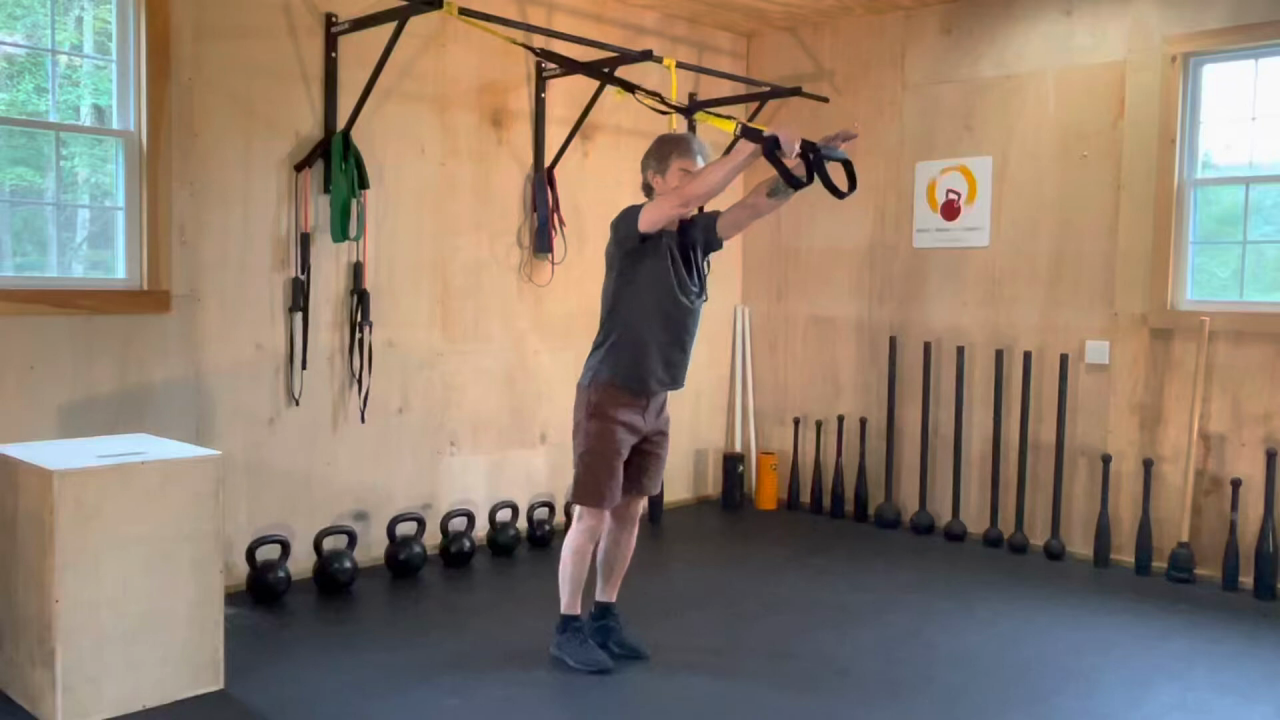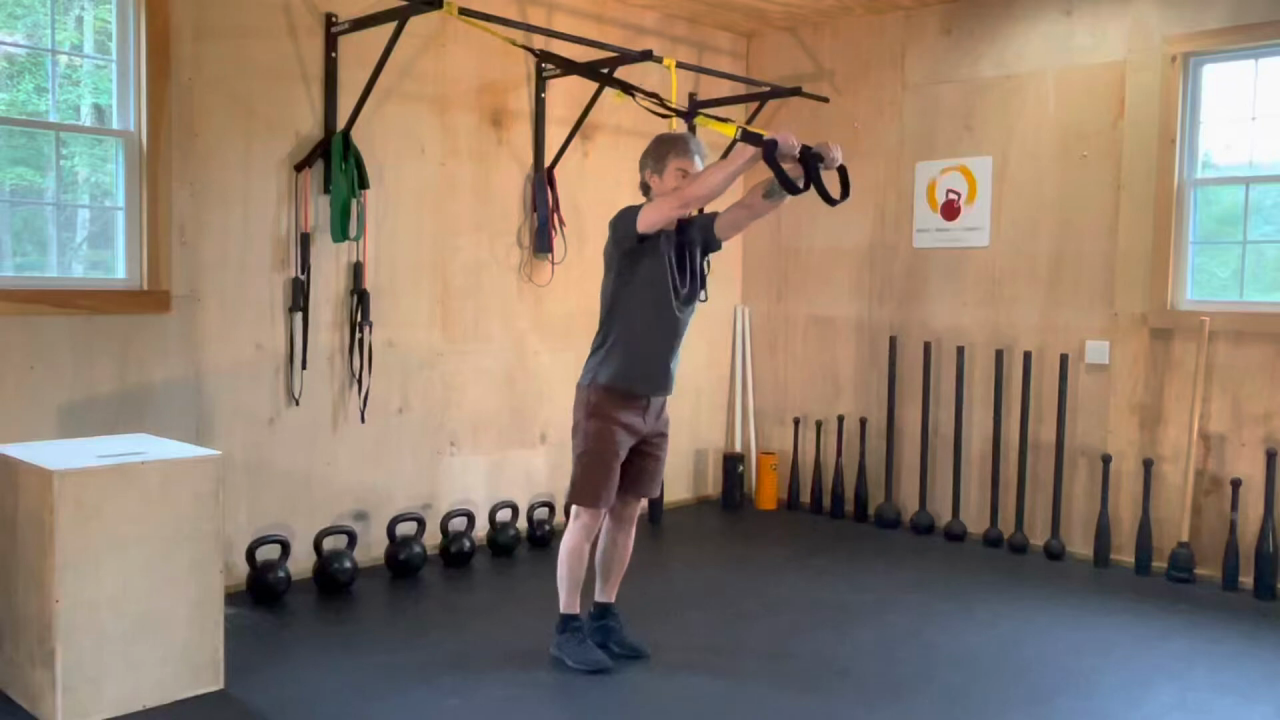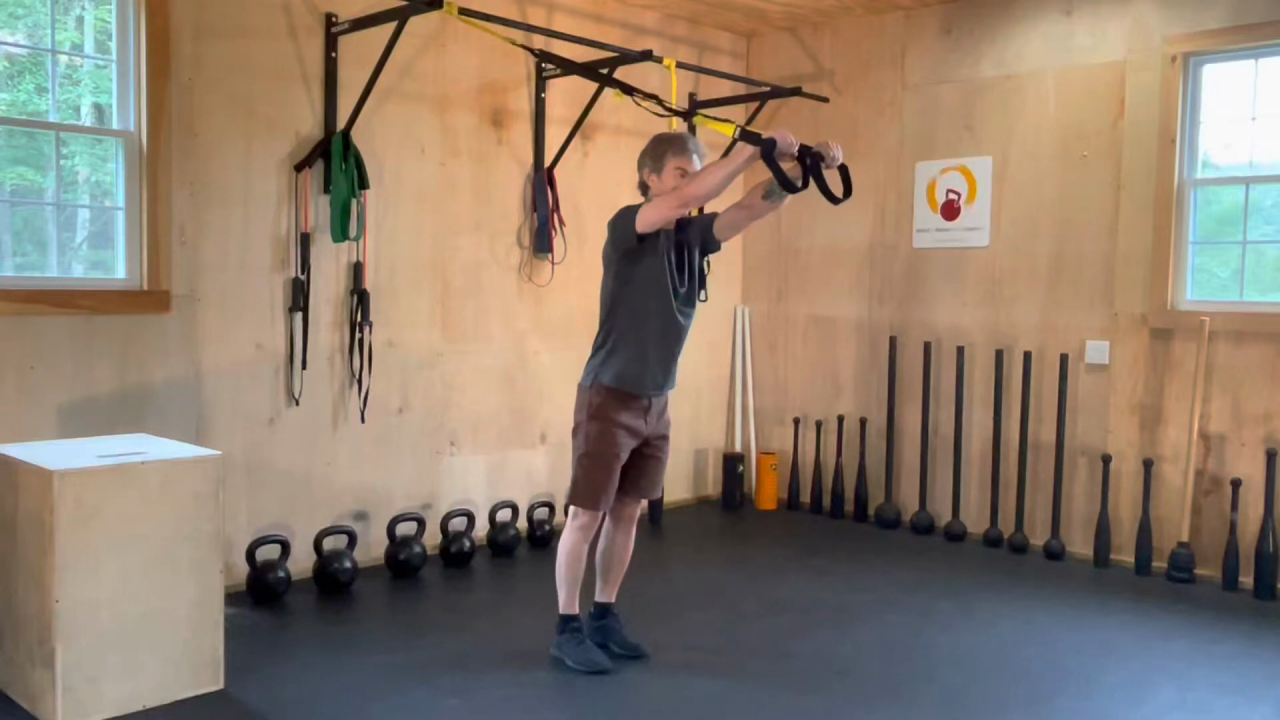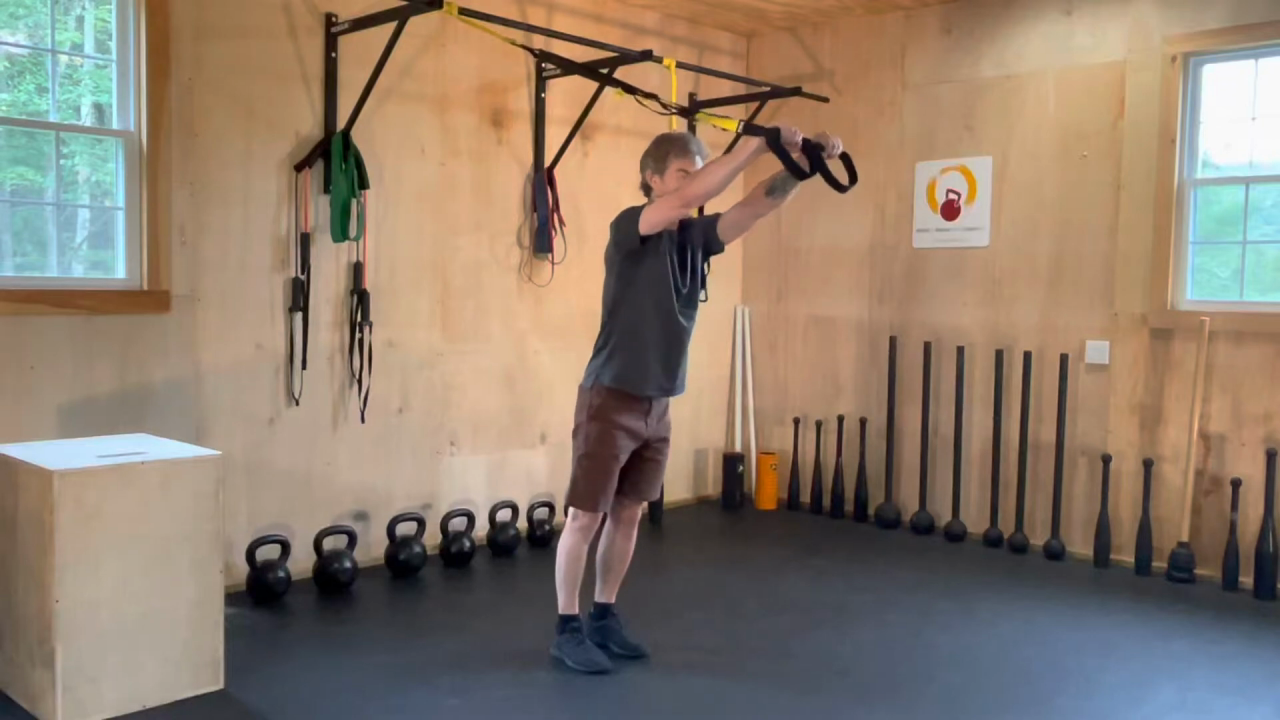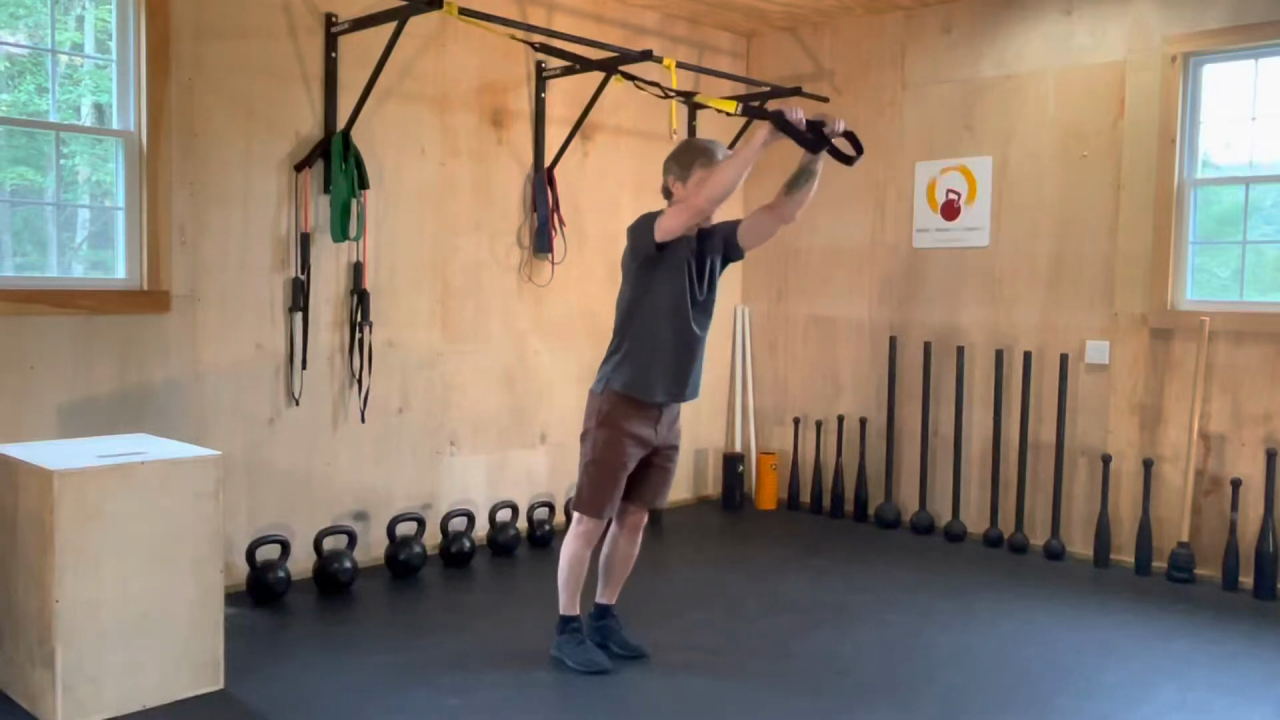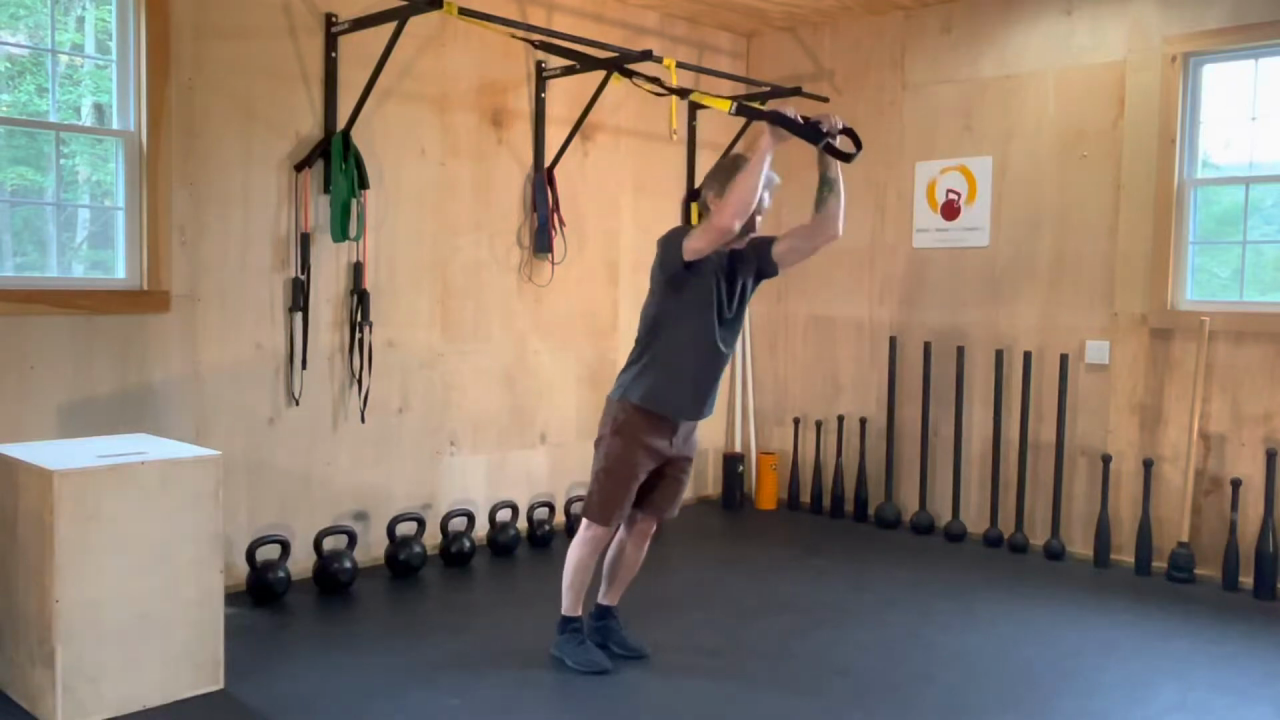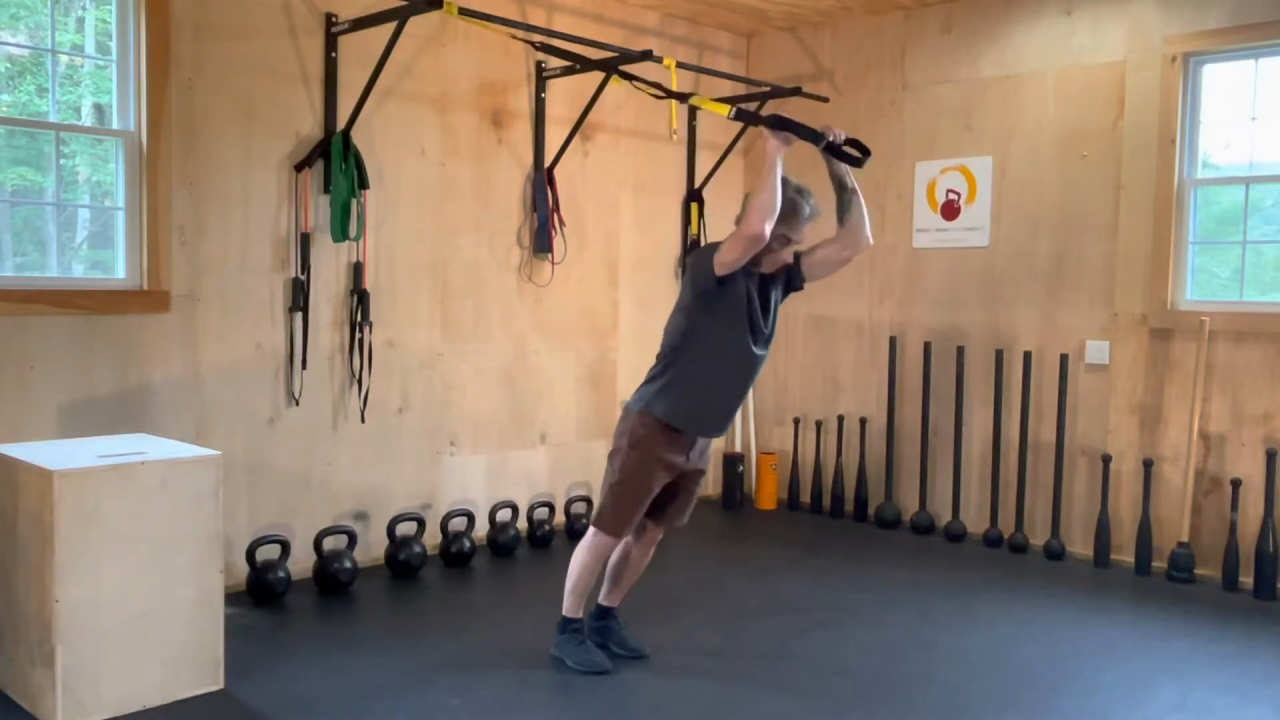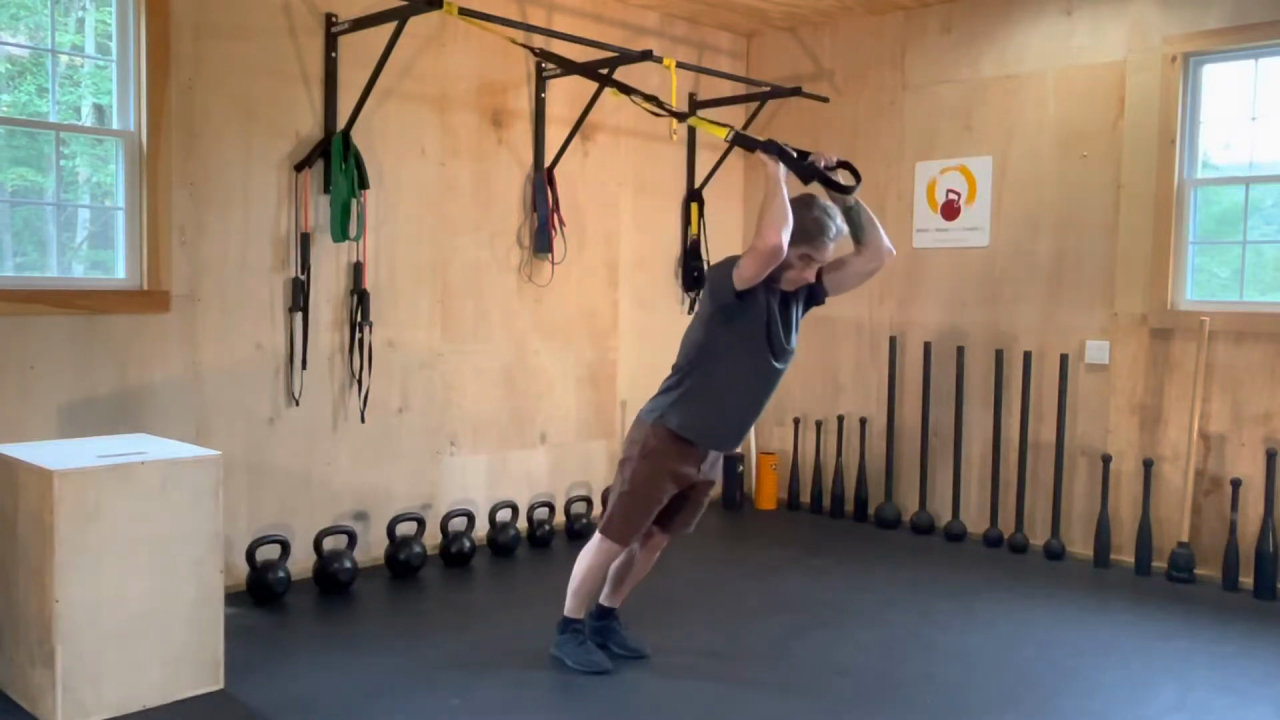
dt=0.3s
person 1, frame 1
left shoulder: (697, 234)
right shoulder: (630, 227)
left elbow: (759, 203)
right elbow: (685, 197)
right wrist: (752, 148)
left hip: (654, 401)
right hip: (607, 397)
left knee: (628, 513)
right knee: (591, 516)
left ankle: (604, 618)
right ankle: (568, 628)
person 1, frame 2
left shoulder: (694, 234)
right shoulder: (629, 227)
left elbow: (755, 205)
right elbow: (688, 197)
left wrist: (803, 167)
right wrist: (755, 150)
left hip: (654, 401)
right hip: (607, 397)
left knee: (627, 513)
right knee: (589, 515)
left ankle: (604, 618)
right ankle: (568, 629)
person 1, frame 3
left shoulder: (692, 234)
right shoulder: (626, 227)
left elbow: (754, 205)
right elbow: (688, 196)
left wrist: (802, 167)
right wrist: (754, 150)
left hip: (655, 401)
right hip: (608, 398)
left knee: (626, 514)
right knee: (586, 516)
left ankle: (604, 618)
right ankle: (567, 629)
person 1, frame 4
left shoulder: (695, 236)
right shoulder: (631, 228)
left elbow: (756, 205)
right elbow: (689, 197)
left wrist: (804, 163)
right wrist: (755, 145)
left hip: (656, 404)
right hip: (610, 400)
left knee: (627, 515)
right knee: (585, 517)
left ankle: (603, 618)
right ankle: (567, 629)
person 1, frame 5
left shoulder: (715, 243)
right shoulder: (647, 234)
left elbow: (782, 211)
right elbow: (703, 201)
left wrist: (814, 153)
right wrist: (762, 137)
left hip: (667, 412)
right hip: (620, 406)
left knee: (633, 520)
right knee: (591, 521)
left ankle: (603, 619)
right ankle: (567, 629)
person 1, frame 6
left shoulder: (750, 258)
right shoulder: (678, 249)
left elbow: (825, 230)
right elbow: (726, 222)
left wrist: (828, 157)
right wrist: (767, 145)
left hip: (684, 425)
right hip: (636, 416)
left knee: (642, 527)
right knee: (600, 527)
left ankle: (603, 620)
right ankle: (568, 630)
person 1, frame 7
left shoulder: (779, 276)
right shoulder: (709, 265)
left elbow: (855, 240)
right elbow: (752, 232)
left wrist: (839, 168)
right wrist: (775, 154)
left hip: (699, 439)
right hip: (653, 429)
left knee: (648, 534)
right knee: (608, 532)
left ankle: (604, 620)
right ankle: (568, 630)
person 1, frame 8
left shoulder: (801, 291)
right shoulder: (730, 281)
left elbow: (877, 252)
right elbow: (771, 244)
left wrist: (839, 190)
right wrist: (774, 173)
left hip: (710, 451)
right hip: (664, 438)
left knee: (653, 540)
right knee: (613, 539)
left ankle: (604, 620)
right ankle: (569, 631)
